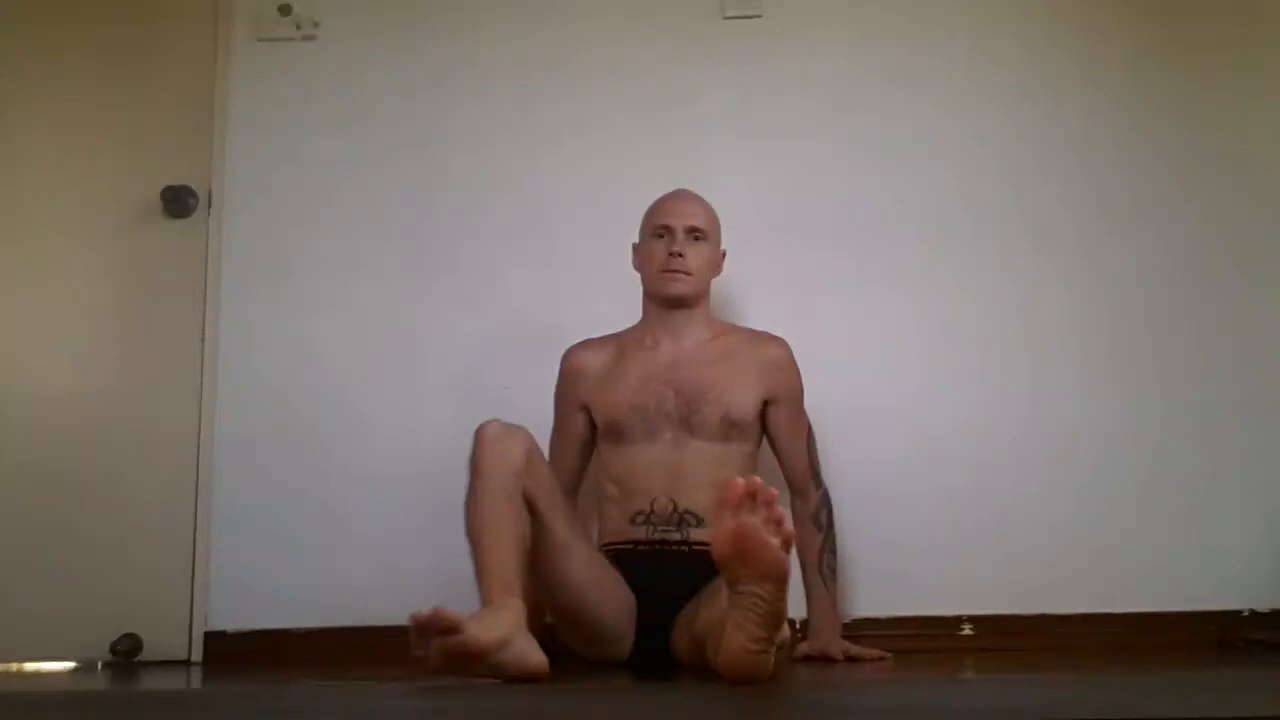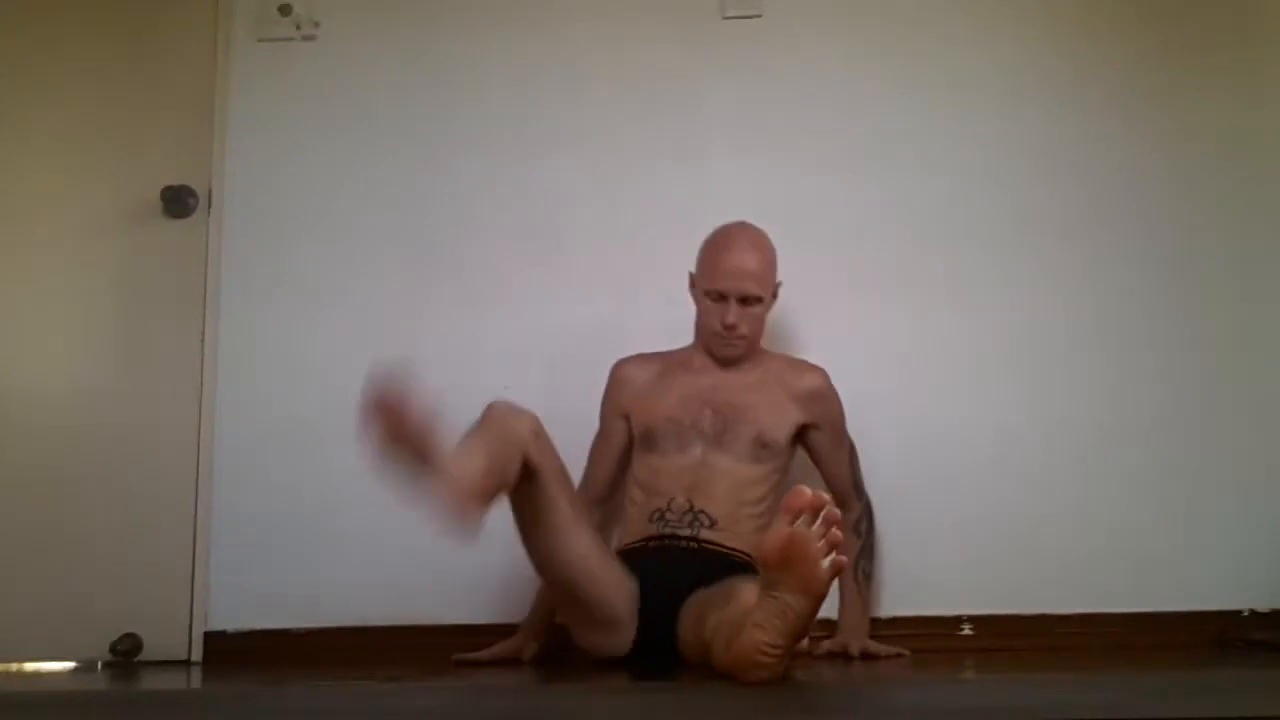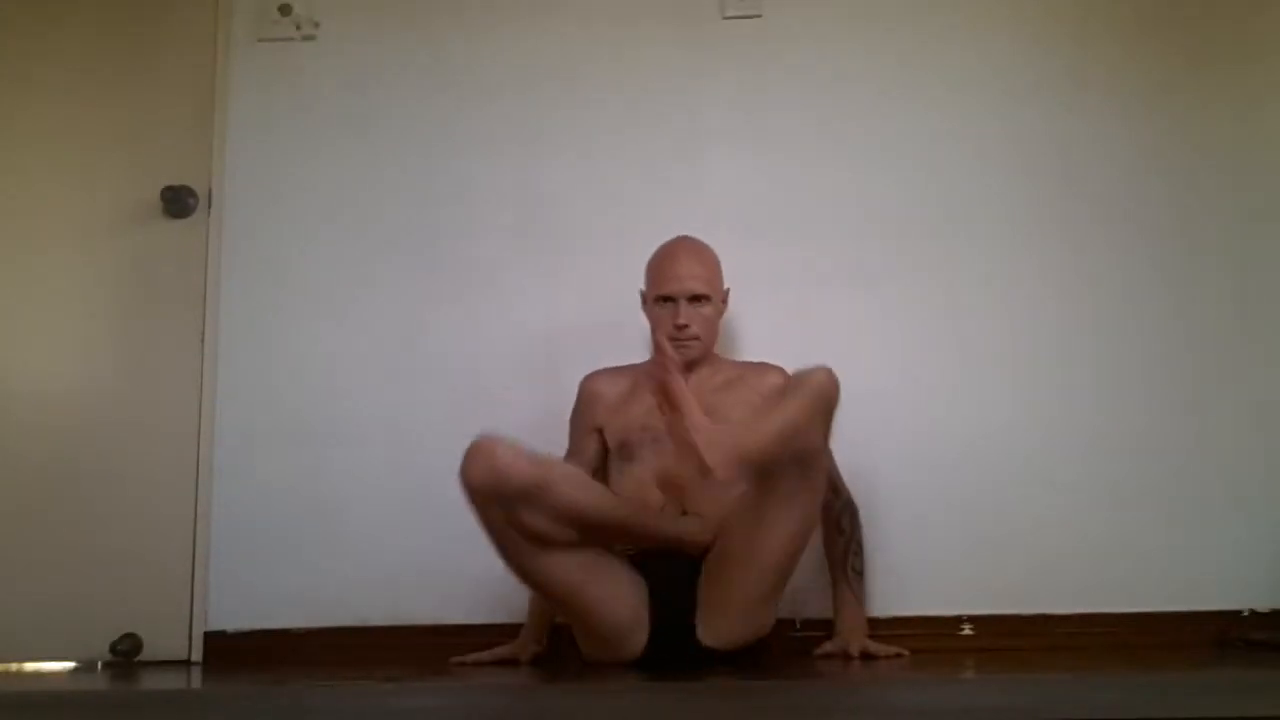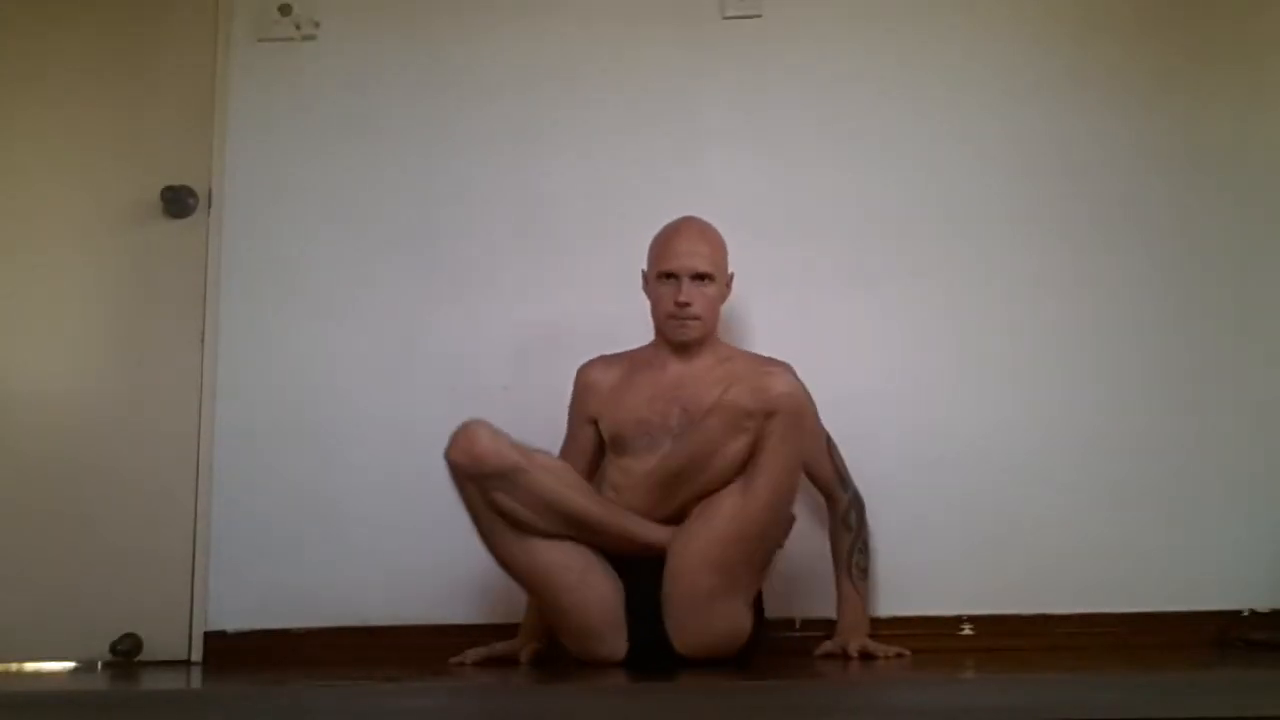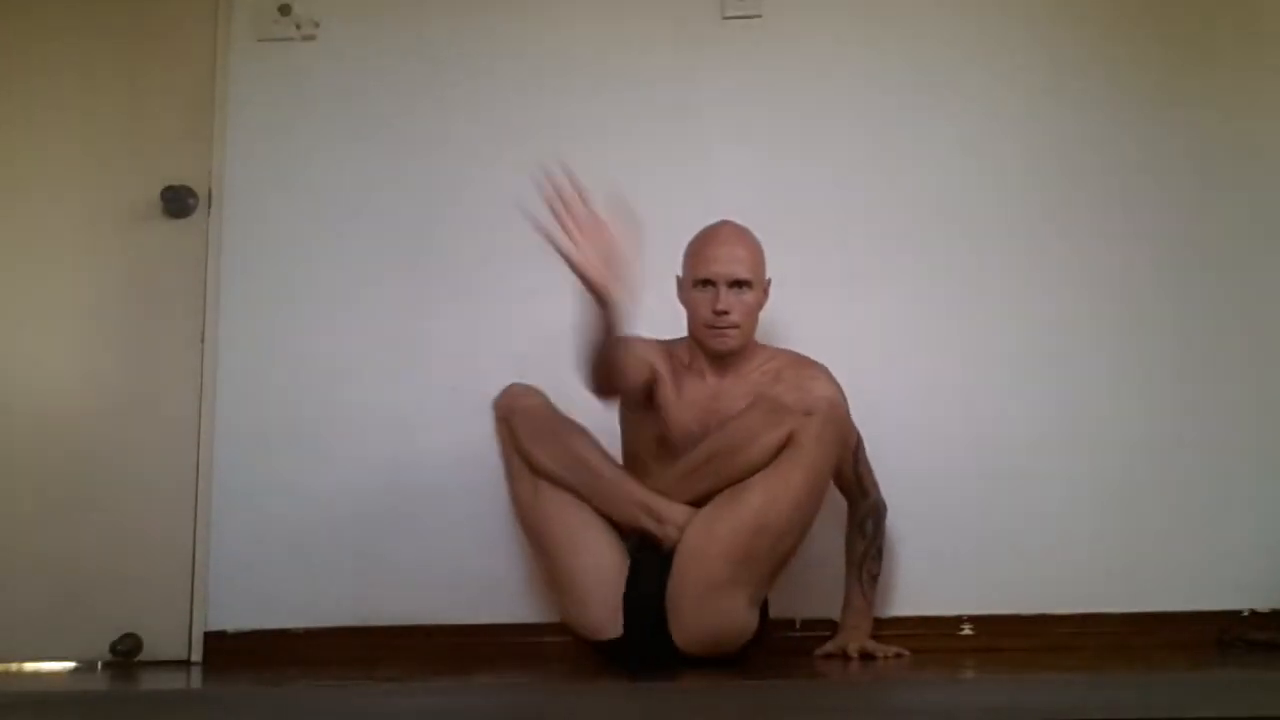
dt=0.5s
person 1, frame 1
left shoulder: (766, 360)
right shoulder: (587, 365)
left elbow: (809, 492)
right elbow: (554, 496)
left wrist: (825, 626)
right wrist: (529, 619)
left hip: (712, 592)
right hip: (611, 601)
right knee: (501, 443)
right ankle: (504, 629)
person 1, frame 2
left shoulder: (803, 388)
right shoulder: (634, 378)
left elbow: (852, 502)
right elbow: (593, 502)
left wrist: (854, 624)
right wrist: (535, 627)
left hip: (720, 594)
right hip: (619, 602)
right knee: (510, 422)
right ankle: (455, 480)
person 1, frame 3
left shoulder: (765, 387)
right shoulder: (604, 392)
left elbow: (837, 501)
right elbow: (557, 516)
left wrist: (851, 627)
right wrist: (533, 634)
left hip: (724, 620)
right hip: (625, 619)
left knee: (819, 386)
right knee: (488, 464)
person 1, frame 4
left shoulder: (764, 380)
right shoulder: (600, 381)
left elbow: (842, 496)
right elbow: (559, 503)
left wrist: (853, 626)
right wrist: (532, 630)
left hip: (708, 617)
right hip: (608, 622)
left knee: (776, 395)
right knee: (471, 446)
person 1, frame 5
left shoulder: (802, 381)
right shoulder: (651, 365)
left elbow: (867, 501)
right elbow: (609, 380)
left wrist: (856, 623)
right wrist: (605, 298)
left hip: (710, 614)
right hip: (614, 608)
left knee: (815, 404)
right knee: (518, 401)
right ankle: (662, 517)
